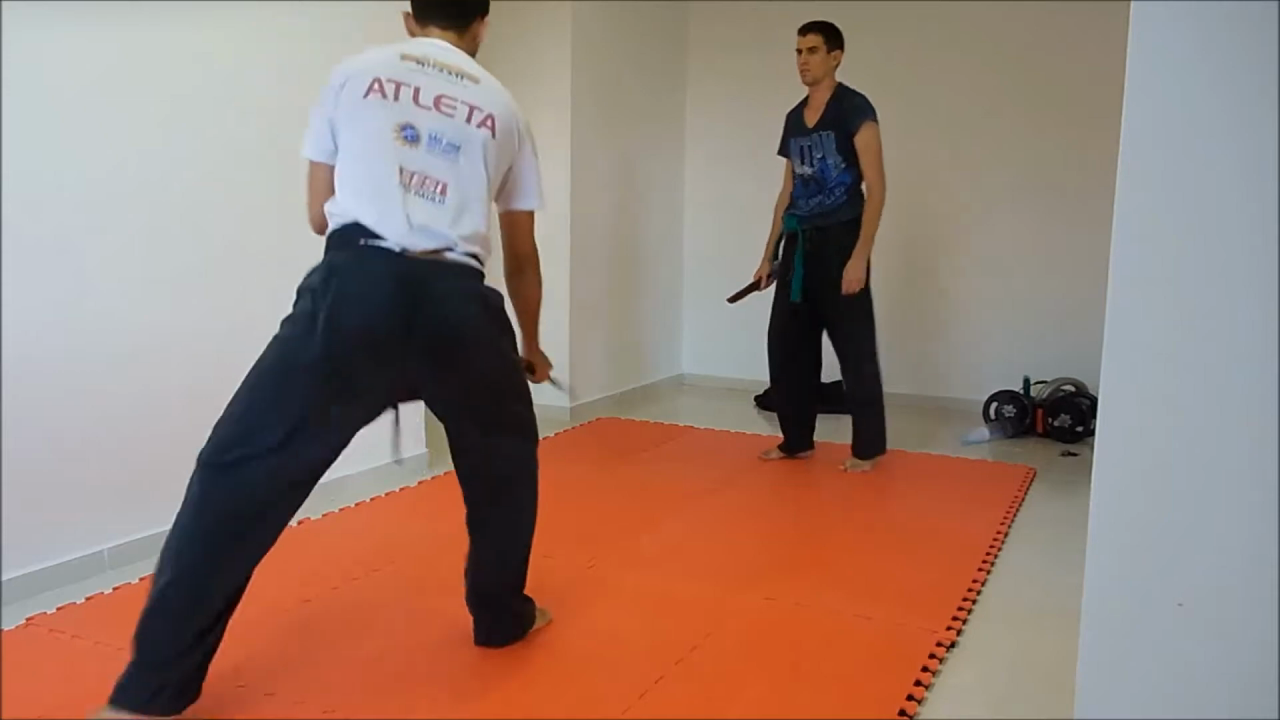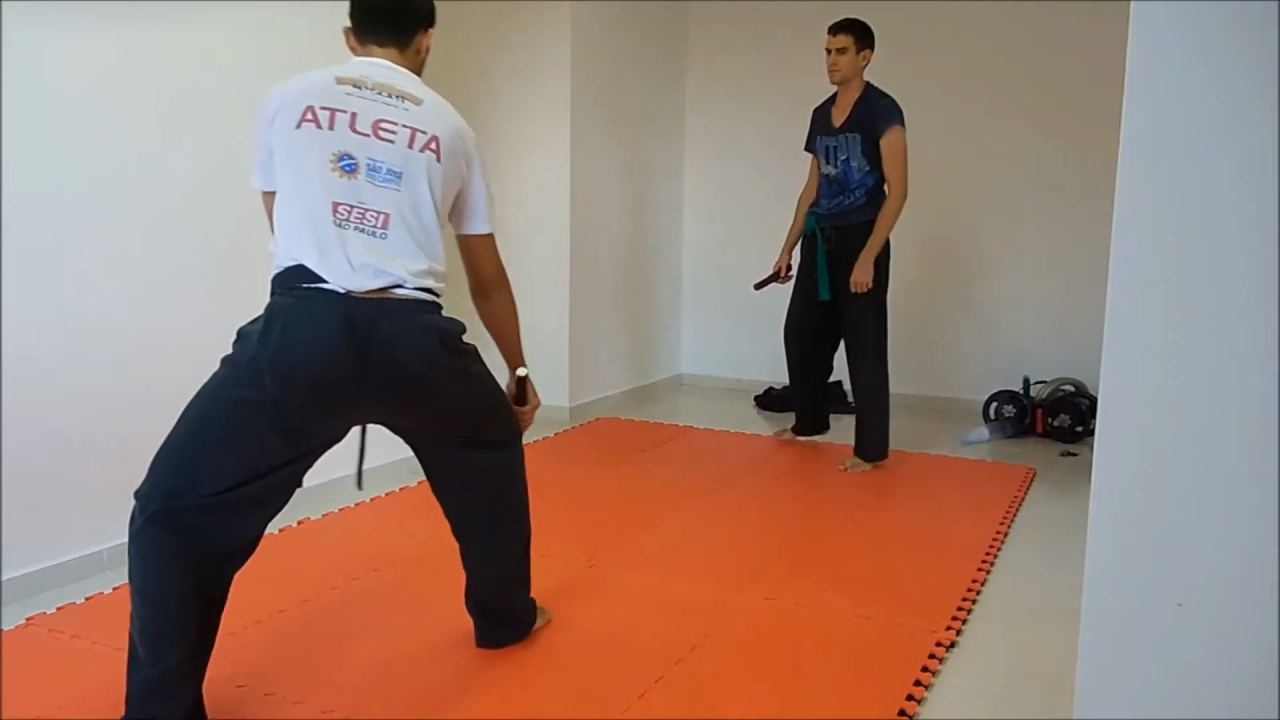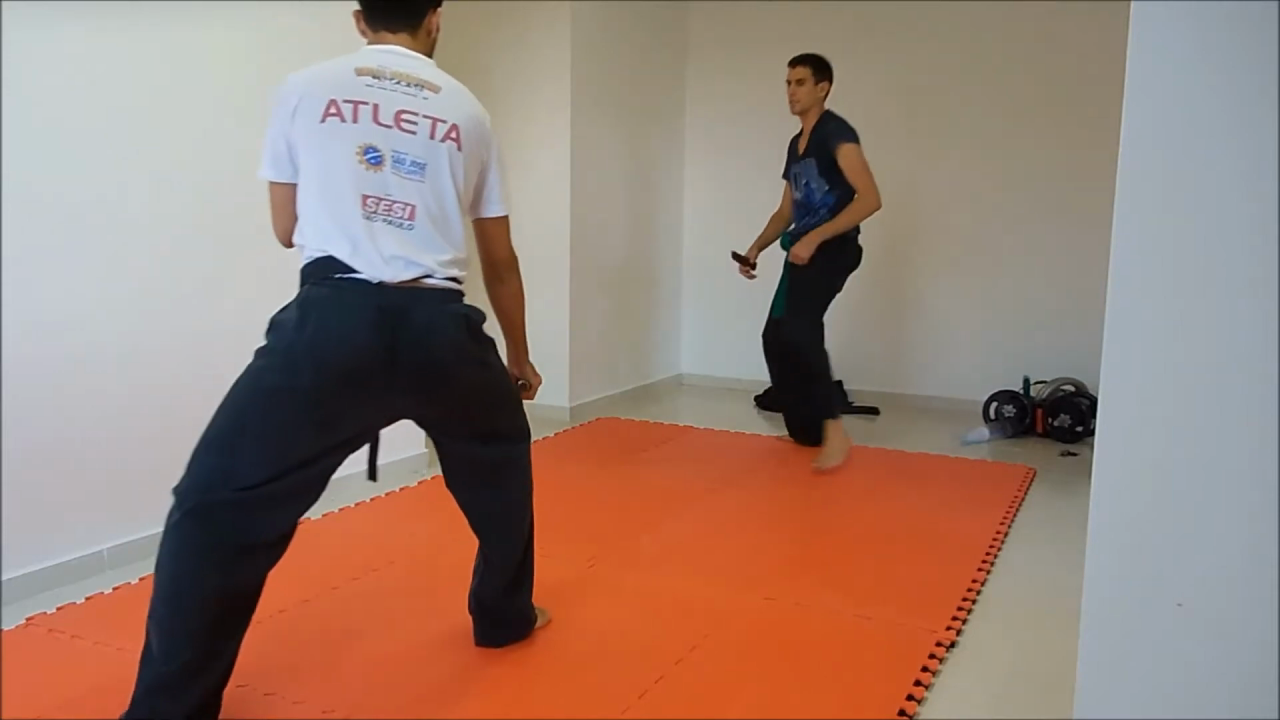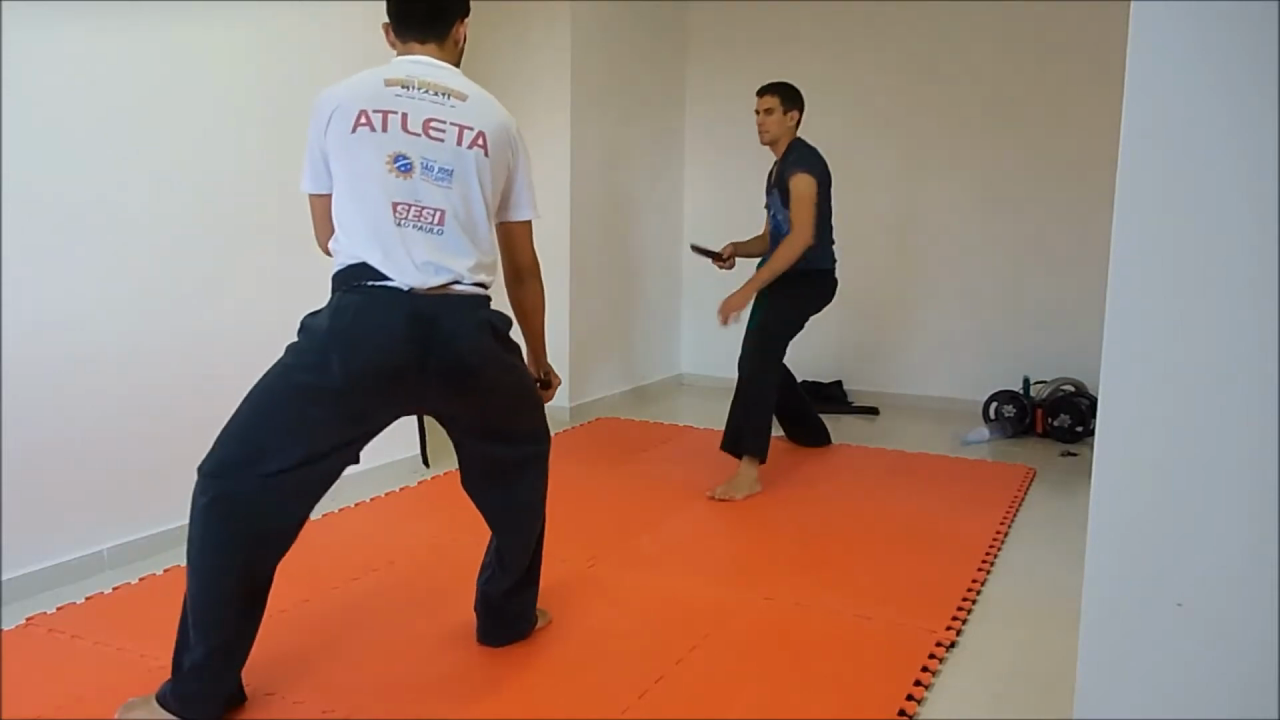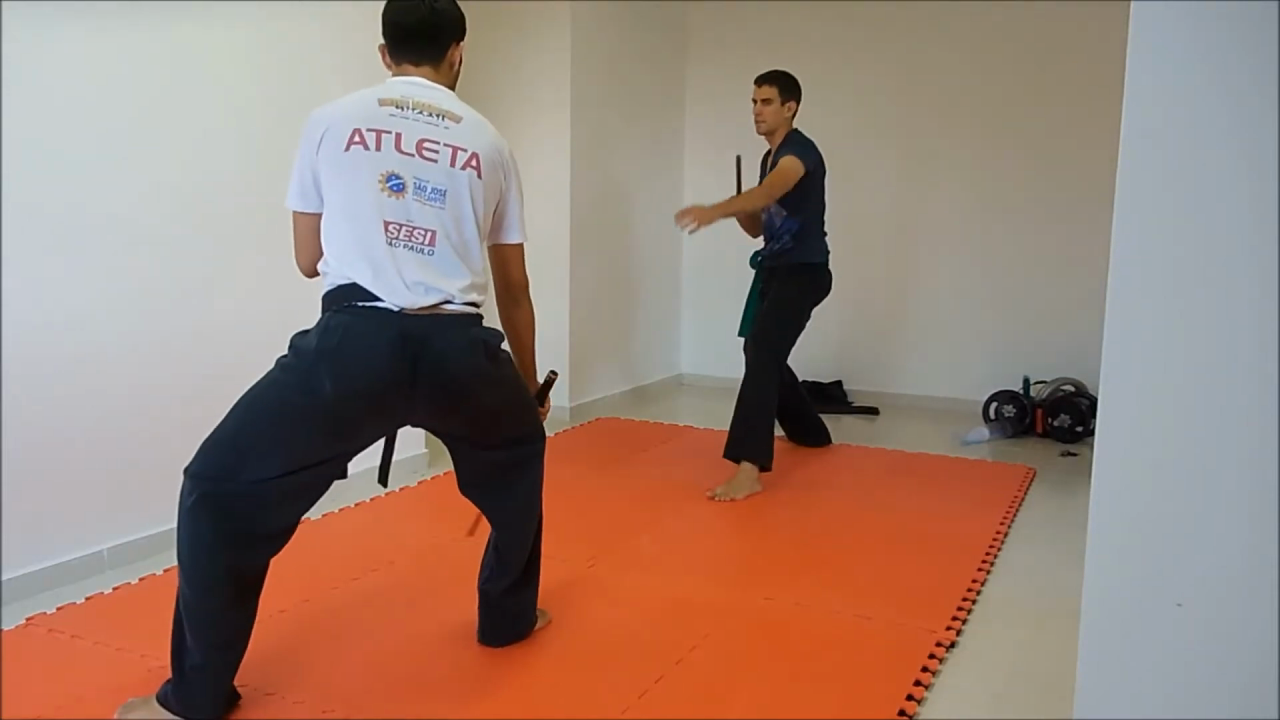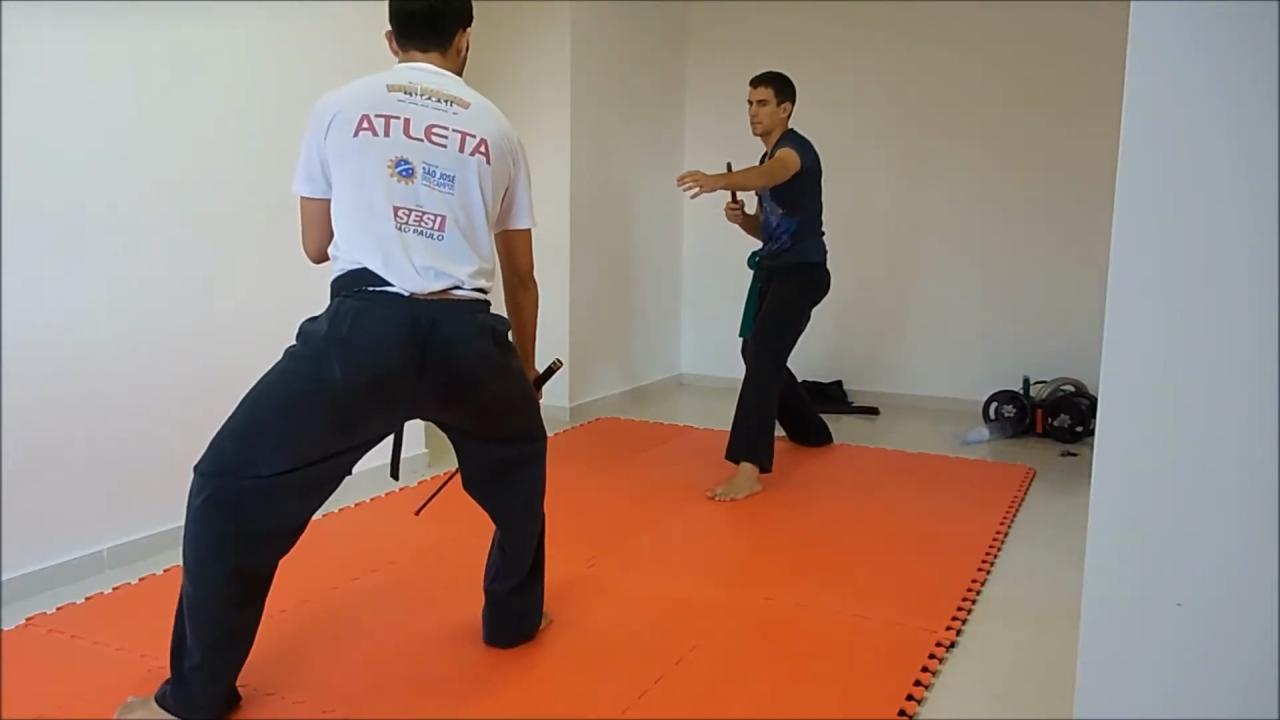
dt=0.5s
person 1, frame 1
left shoulder: (358, 75)
right shoulder: (503, 107)
left elbow: (320, 213)
right elbow: (522, 253)
right wrist: (530, 345)
left hip: (357, 289)
right hip: (456, 300)
left knee: (246, 466)
right knee: (505, 451)
right ankle: (503, 616)
person 1, frame 2
left shoulder: (288, 99)
right shoulder: (449, 126)
right elbow: (488, 279)
right wrist: (518, 377)
left hip: (304, 331)
right hip: (410, 337)
left knee: (176, 509)
right knee: (491, 454)
right ankle: (505, 615)
person 1, frame 3
left shoulder: (306, 88)
right shoulder: (466, 110)
left elbow: (287, 228)
right elbow: (500, 262)
right wrist: (519, 358)
left hip: (335, 321)
right hip: (436, 327)
left knee: (218, 503)
right knee: (499, 453)
right ankle: (504, 615)
person 1, frame 4
left shoulder: (340, 100)
right shoulder: (495, 119)
right elbow: (522, 267)
right wrist: (538, 361)
left hip: (363, 325)
right hip: (460, 331)
left knee: (238, 485)
right knee: (519, 454)
right ankle: (508, 614)
person 1, frame 5
left shoulder: (332, 121)
right shoulder: (487, 141)
left elbow: (309, 259)
right elbow: (513, 287)
right wrist: (529, 383)
left hip: (355, 343)
right hip: (454, 350)
left knee: (221, 489)
right knee: (516, 453)
right ankle: (509, 614)
person 1, frame 6
left shoulder: (340, 107)
right shoulder: (495, 128)
left elbow: (317, 244)
right elbow: (520, 275)
right wrist: (525, 370)
left hip: (363, 330)
right hip: (463, 336)
left knee: (232, 487)
right knee: (517, 457)
right ankle: (515, 615)
person 2, frame 1
left shoulder: (855, 109)
right shoulder: (794, 118)
left elbow: (875, 187)
left wrist: (861, 256)
right wrist: (769, 255)
left hip: (839, 241)
right hip: (798, 243)
left knee: (853, 345)
right knee: (787, 344)
left ankle: (869, 447)
right ankle: (797, 440)
person 2, frame 2
left shoulder: (882, 111)
right shoulder: (821, 114)
left elbow: (897, 191)
left wrist: (868, 257)
right wrist: (788, 247)
left hip: (859, 240)
right hip: (820, 240)
left knee: (864, 346)
right knee: (802, 333)
left ankle: (870, 449)
right ankle: (810, 421)
person 2, frame 3
left shoulder: (837, 134)
right shoulder: (796, 144)
left elbow: (869, 199)
left wrist: (815, 238)
right wrist: (757, 247)
left hip: (831, 249)
right hip: (802, 252)
left knee: (797, 326)
right knee: (777, 337)
left ankle: (831, 425)
right ankle: (806, 429)
person 2, frame 4
left shoulder: (803, 162)
right shoulder: (778, 169)
left elbow: (803, 237)
left wrist: (750, 287)
right wrist: (739, 249)
left hip: (809, 278)
right hip: (785, 278)
left knee: (758, 352)
right knee: (761, 356)
left ankle: (749, 470)
right ankle: (810, 432)
person 2, frame 5
left shoulder: (799, 151)
right shoulder: (769, 157)
left elbow: (765, 194)
left wrist: (714, 211)
right wrist: (743, 216)
left hip: (803, 272)
right hip: (776, 270)
left knee: (761, 354)
right knee: (764, 355)
left ankle: (749, 470)
right ankle: (810, 432)
person 2, frame 6
left shoulder: (795, 149)
right shoulder: (769, 158)
left elbow: (765, 177)
left wrist: (717, 181)
right wrist: (740, 217)
left hip: (801, 271)
right hip: (774, 270)
left knee: (762, 356)
right knee: (762, 356)
left ankle: (749, 470)
right ankle: (811, 432)
